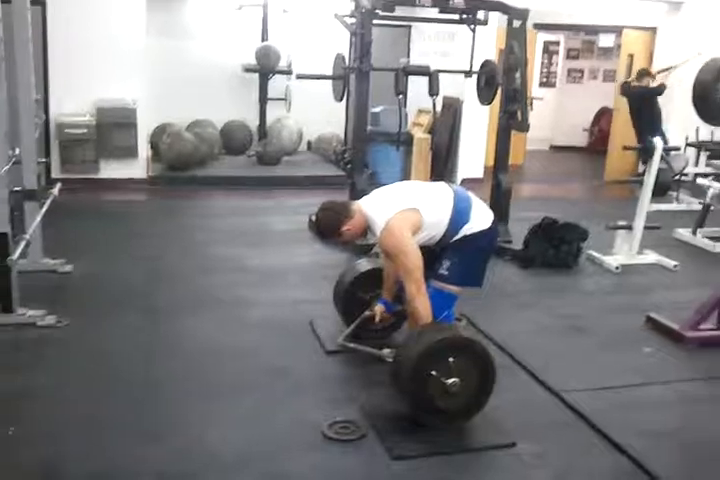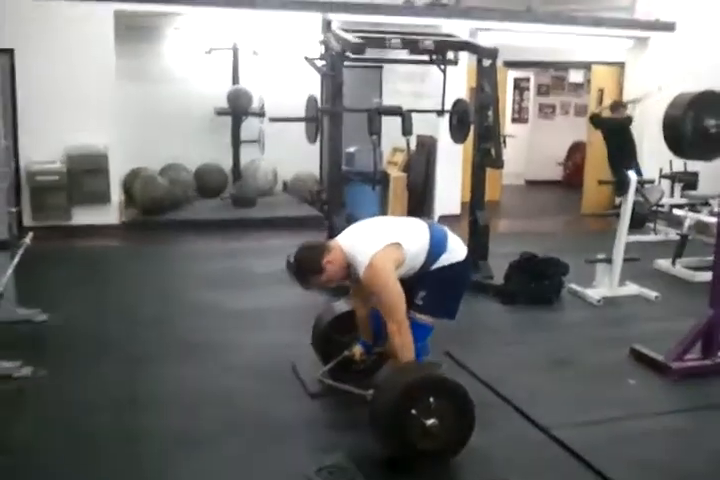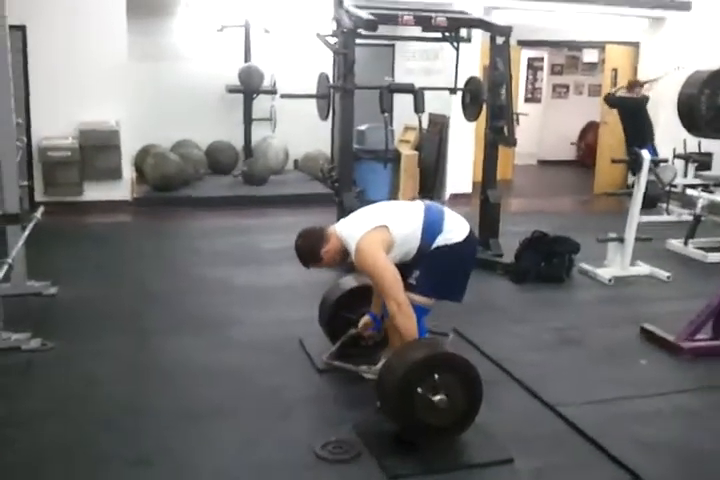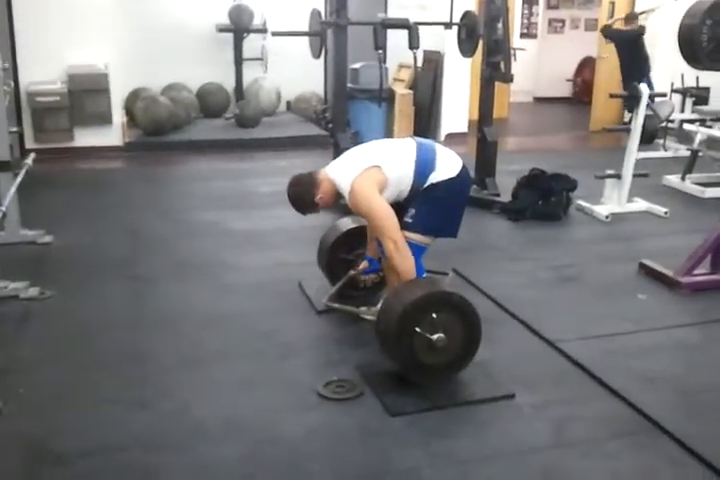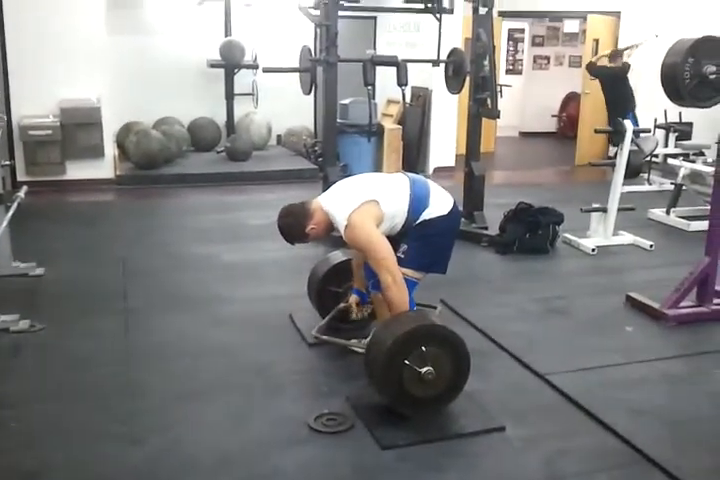
dt=1s
person 1, frame 1
left shoulder: (391, 228)
right shoulder: (369, 206)
left elbow: (416, 288)
right elbow: (392, 258)
right wrist: (386, 300)
left hip: (475, 229)
right hip: (450, 217)
left knee: (435, 304)
right knee: (409, 282)
person 1, frame 2
left shoulder: (373, 266)
right shoulder: (342, 248)
left elbow: (398, 326)
right elbow: (360, 299)
right wrist: (365, 342)
left hip: (449, 261)
right hip: (421, 253)
left knee: (411, 334)
right knee: (382, 322)
person 1, frame 3
left shoulder: (363, 248)
right shoulder: (349, 229)
left elbow: (398, 303)
right elbow: (383, 278)
right wrist: (374, 315)
left hip: (453, 241)
right hip: (433, 232)
left knee: (410, 312)
right knee: (391, 293)
person 1, frame 4
left shoulder: (357, 190)
right shoulder: (339, 170)
left elbow: (395, 243)
right elbow: (376, 219)
right wrist: (371, 258)
left hip: (446, 178)
right hip: (430, 167)
left knee: (406, 251)
right knee: (387, 236)
person 1, frame 5
left shoulder: (352, 222)
right shoulder: (331, 201)
left elbow: (391, 276)
right elbow: (360, 250)
right wrist: (359, 291)
left hip: (437, 215)
right hip: (413, 204)
left knee: (398, 286)
right knee: (375, 269)
